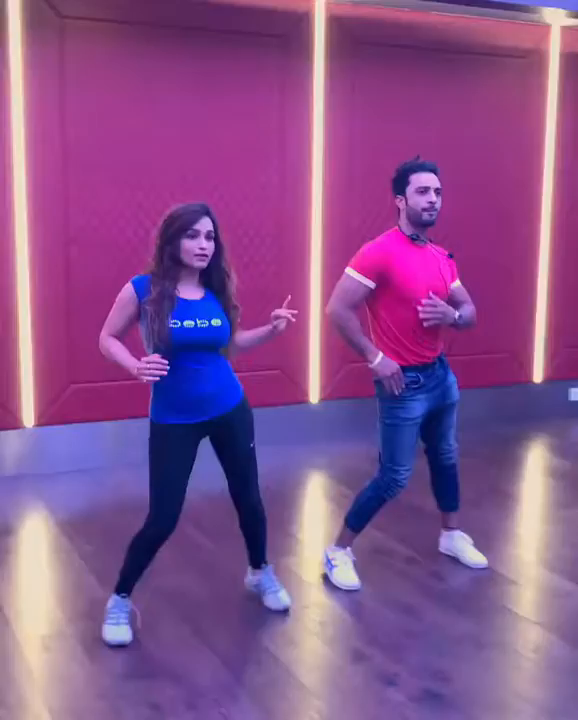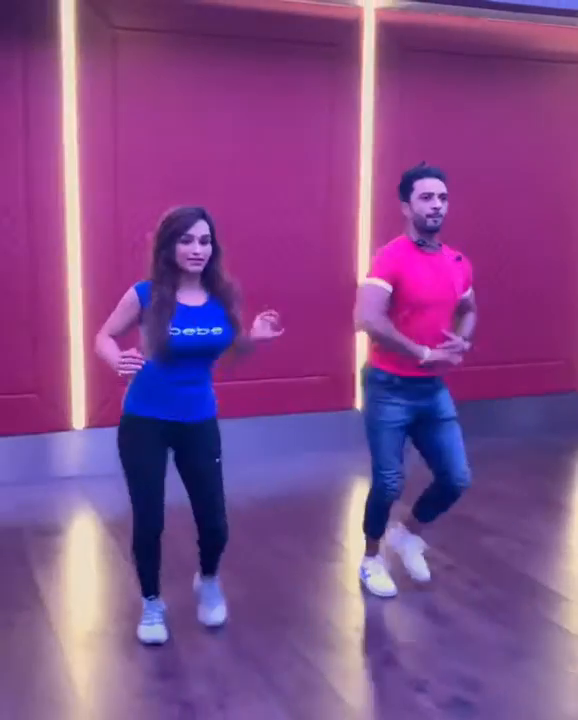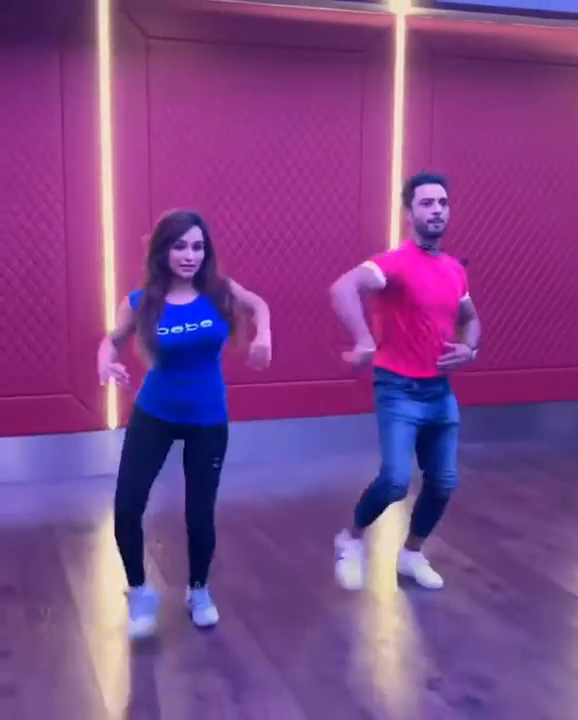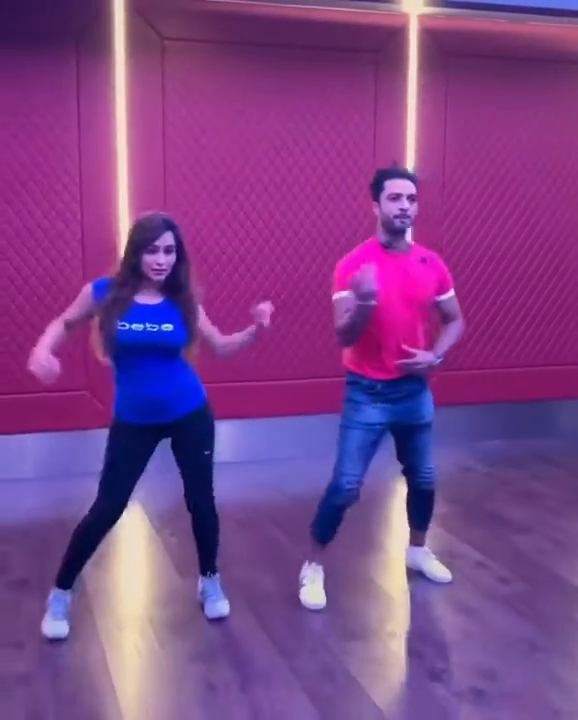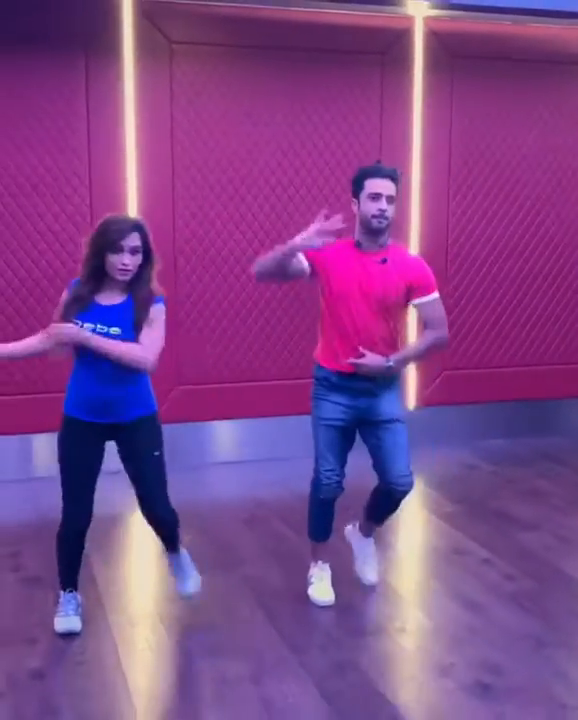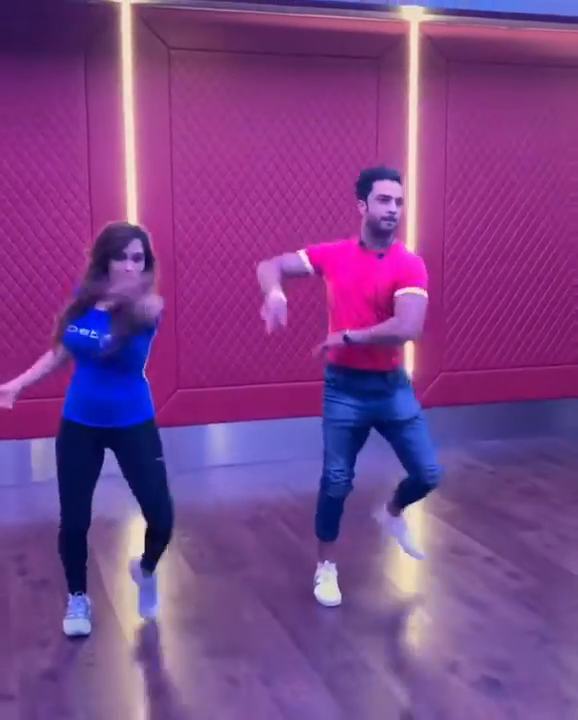
dt=0.3s
person 1, frame 1
left shoulder: (443, 258)
right shoulder: (379, 253)
left elbow: (469, 312)
right elbow: (338, 309)
left wrist: (453, 314)
right wrist: (375, 358)
left hip: (439, 374)
right hip: (400, 381)
left knee: (445, 458)
right knee: (393, 478)
left ankle: (451, 536)
right ankle: (338, 552)
person 1, frame 2
left shoulder: (458, 263)
right shoulder: (390, 259)
left elbow: (469, 311)
right elbow: (367, 320)
left wrist: (461, 342)
right wrist: (423, 353)
left hip: (433, 388)
right hip: (389, 388)
left knee: (456, 479)
right knee: (388, 483)
left ankle: (406, 533)
right ankle: (371, 560)
person 1, frame 3
left shoulder: (455, 270)
right shoulder: (395, 263)
left elbow: (470, 320)
right elbow: (342, 290)
left wrist: (469, 349)
right wrist: (364, 340)
left hip: (441, 391)
right hip: (399, 390)
left knee: (442, 483)
right knee: (396, 479)
left ankle: (411, 553)
right ankle: (351, 538)
person 1, frame 4
left shoulder: (432, 265)
right shoulder: (353, 265)
left elbow: (455, 319)
right elbow: (343, 335)
left wrist: (435, 356)
right wrist: (363, 301)
left hip: (415, 390)
right hip: (367, 393)
left knee: (423, 479)
right knee: (345, 486)
left ankle: (418, 551)
right ankle: (313, 568)
person 1, frame 5
left shoulder: (413, 268)
right shoulder: (325, 255)
left elbow: (439, 331)
right elbow: (262, 272)
left wrist: (390, 364)
right wrist: (300, 243)
left hip: (381, 389)
right hip: (332, 387)
left knee: (398, 481)
right knee: (327, 482)
left ankle: (364, 533)
right ankle: (319, 566)
person 1, frame 6
left shoulder: (410, 265)
right shoulder: (331, 255)
left elbow: (408, 328)
right elbow: (270, 267)
left wrist: (347, 337)
right wrist: (274, 293)
left hip: (392, 386)
right hip: (343, 387)
left knee: (428, 474)
right knee: (336, 481)
left ankle: (394, 512)
right ankle: (327, 567)
person 2, frame 1
left shoulder: (218, 293)
right shoulder: (142, 290)
right elbow: (108, 338)
left wrist: (271, 327)
right wrist: (133, 364)
left hip: (230, 410)
right hip: (173, 420)
left knee: (248, 499)
right knee: (162, 520)
left ankle: (261, 574)
right ankle: (119, 602)
person 2, frame 2
left shoulder: (222, 296)
right shoulder: (145, 295)
left elbow: (235, 349)
right elbow: (104, 337)
left wrist: (257, 335)
right wrist: (118, 360)
left hip: (198, 421)
right hip: (144, 421)
left knee: (213, 521)
right knee: (149, 520)
left ankle: (208, 583)
right ankle: (151, 604)
person 2, frame 3
left shoulder: (219, 291)
right shoulder: (141, 301)
left elbow: (258, 302)
right elbow: (112, 340)
left wrist: (262, 335)
right wrist: (106, 364)
left hip: (207, 421)
right hip: (153, 416)
left knee: (200, 513)
right knee: (127, 506)
left ankle: (198, 591)
right ankle: (140, 592)
person 2, frame 4
left shoulder: (184, 301)
right shoulder: (103, 293)
left elbow: (219, 345)
right elbow: (63, 323)
left wrist: (253, 328)
right wrist: (41, 352)
left hip: (189, 415)
right hip: (132, 421)
left knee: (201, 503)
right knee: (105, 510)
left ankle: (210, 582)
right ankle: (60, 595)
person 2, frame 5
left shoulder: (152, 303)
right shoulder: (77, 293)
left elbow: (146, 359)
right elbow: (49, 338)
left wrist: (90, 338)
left hip: (137, 420)
right hip: (81, 420)
left knee: (157, 507)
right knee: (76, 514)
left ankle: (177, 555)
right ankle: (68, 597)
person 2, frame 6
left shoulder: (144, 307)
right shoulder: (81, 303)
left elbow: (147, 307)
right elbow: (62, 353)
left wrist: (131, 292)
left hip: (134, 426)
right hip: (79, 426)
left knee: (161, 515)
right knee: (74, 521)
left ankle: (146, 571)
right ankle: (78, 599)
